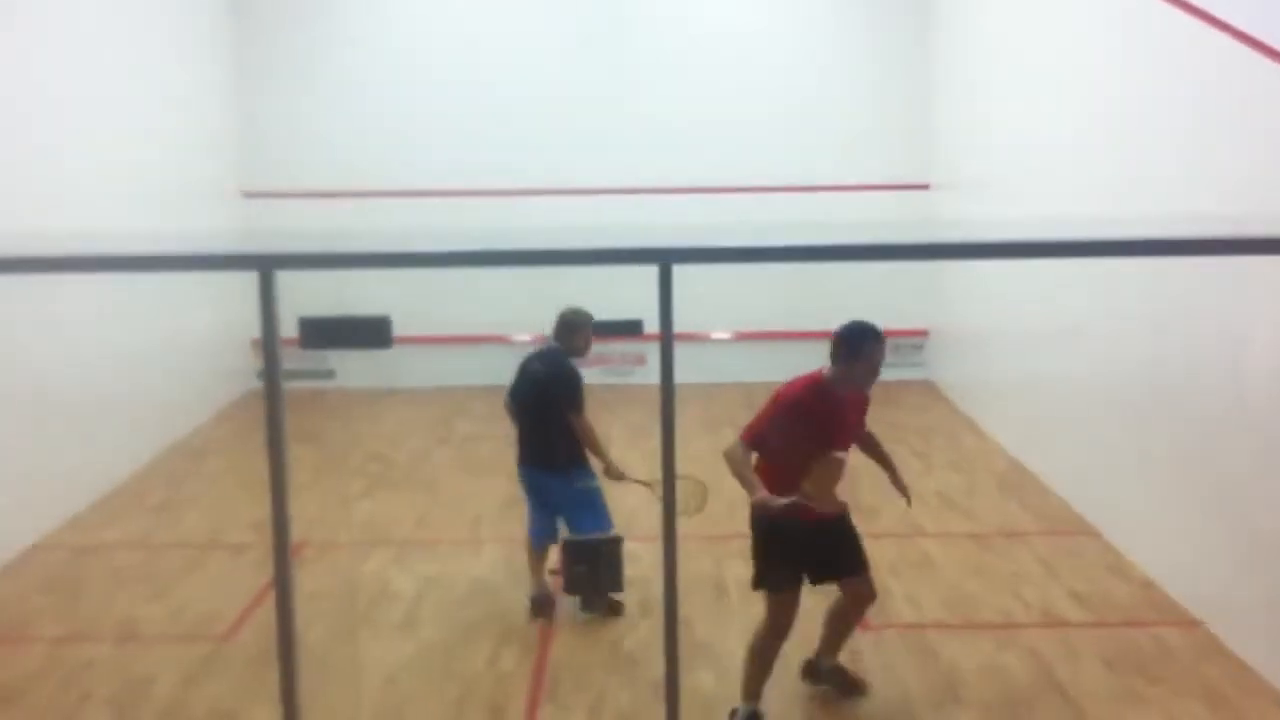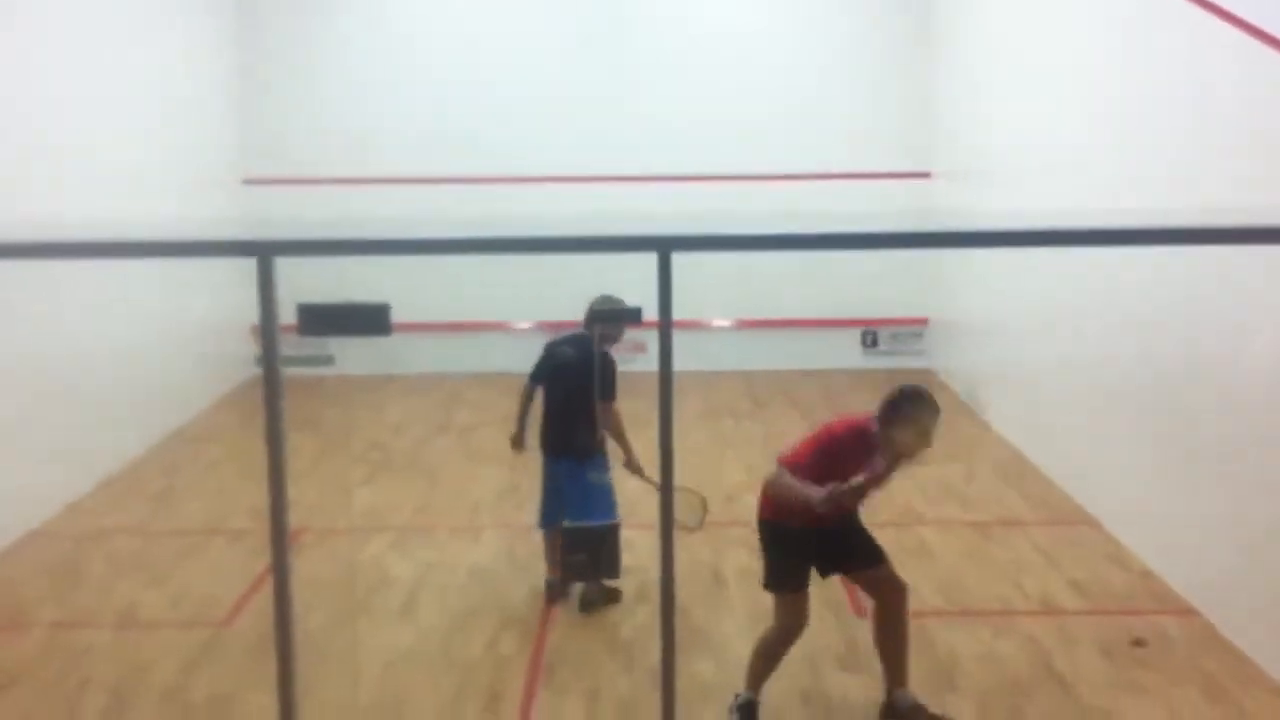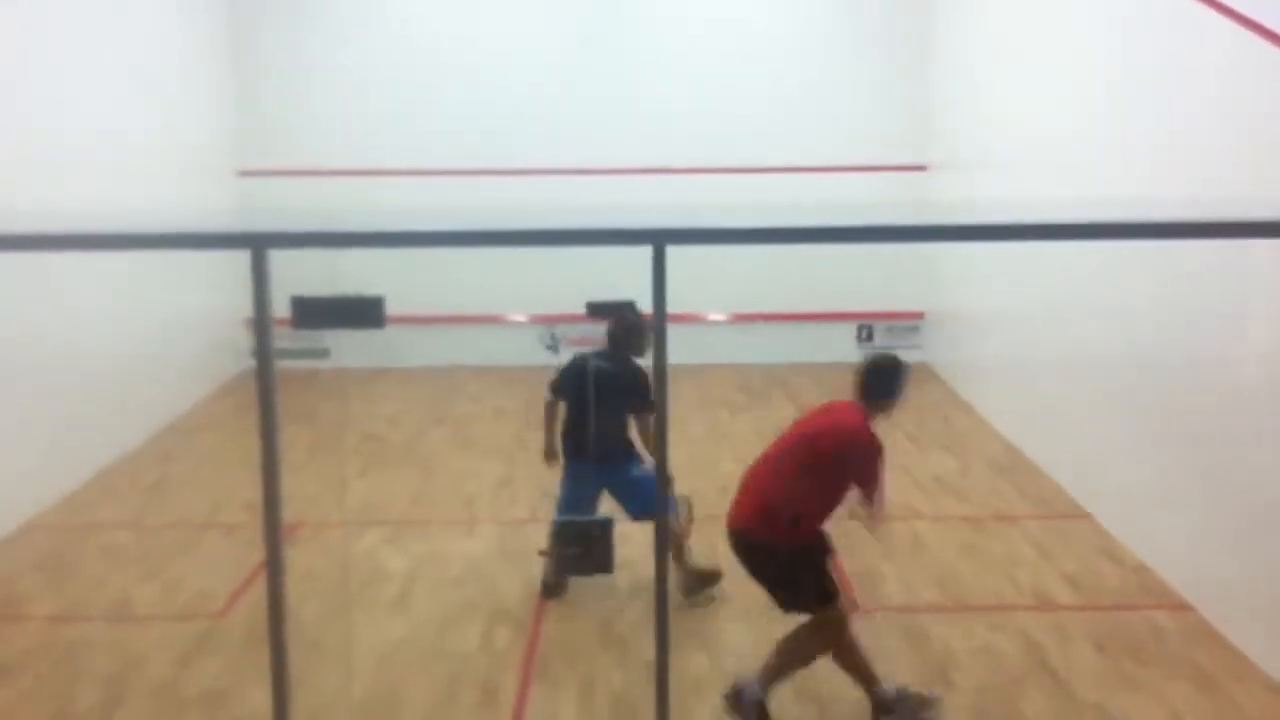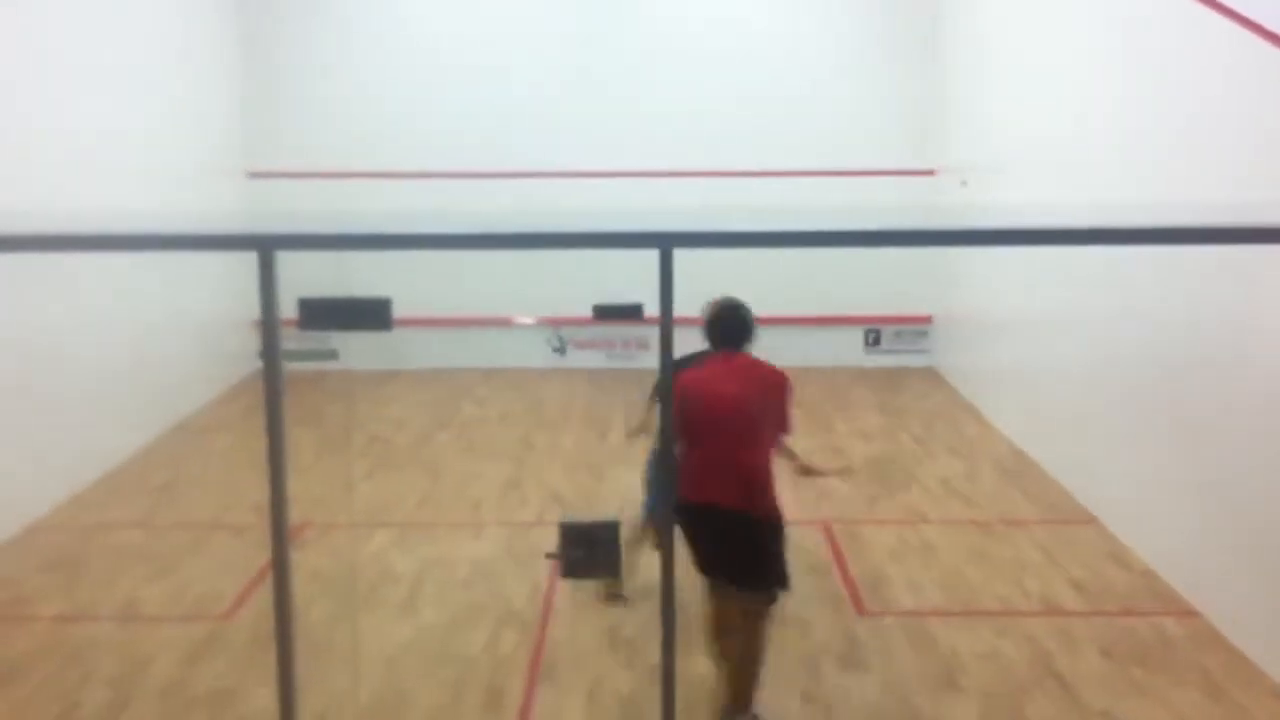
dt=0.3s
person 1, frame 1
left shoulder: (857, 395)
right shoulder: (795, 398)
right elbow: (736, 448)
left wrist: (890, 469)
right wrist: (756, 492)
left hip: (825, 510)
right hip: (779, 515)
left knee: (861, 592)
right knee: (780, 618)
left ankle: (821, 663)
person 1, frame 2
left shoulder: (888, 440)
right shoulder: (840, 440)
right elbow: (778, 480)
right wrist: (814, 496)
left hip: (832, 516)
right hip: (787, 519)
left knee: (893, 591)
right knee: (791, 621)
person 1, frame 3
left shoulder: (830, 414)
right shoulder: (862, 440)
right elbow: (872, 499)
right wrist: (876, 513)
left hip: (749, 524)
right hip: (774, 532)
left knee: (830, 612)
right knee: (831, 621)
person 1, frame 4
left shoulder: (687, 382)
right shoulder: (775, 380)
left elbow: (674, 451)
left hip: (698, 505)
right hip: (749, 505)
left knee: (722, 596)
right knee: (753, 610)
person 2, frame 1
left shoulder: (530, 362)
right shoulder: (566, 373)
left elbow: (511, 406)
right elbow: (579, 424)
right wrist: (607, 461)
left hip: (530, 462)
right hip: (564, 464)
left knee: (540, 527)
right knee: (594, 528)
left ankle: (539, 591)
right ankle: (595, 595)
person 2, frame 2
left shoulder: (555, 347)
right shoulder: (601, 360)
left elbow: (528, 389)
right elbow: (607, 413)
left wrist: (520, 428)
right wrist: (628, 453)
left hip: (553, 447)
right hip: (584, 452)
left knee: (553, 517)
right knee: (597, 521)
left ankle: (555, 578)
right ankle: (593, 588)
person 2, frame 3
left shoulder: (579, 364)
right shoulder: (635, 375)
left elbow: (551, 403)
right elbow: (646, 426)
left wrist: (549, 442)
left hip: (578, 458)
right hip: (617, 458)
left knee: (567, 518)
right knee: (667, 509)
left ankle: (552, 577)
right ankle: (686, 574)
person 2, frame 4
left shoulder: (683, 366)
left elbow: (654, 397)
left wrist: (645, 420)
right wrist: (795, 459)
left knee: (650, 520)
left ankle: (617, 580)
